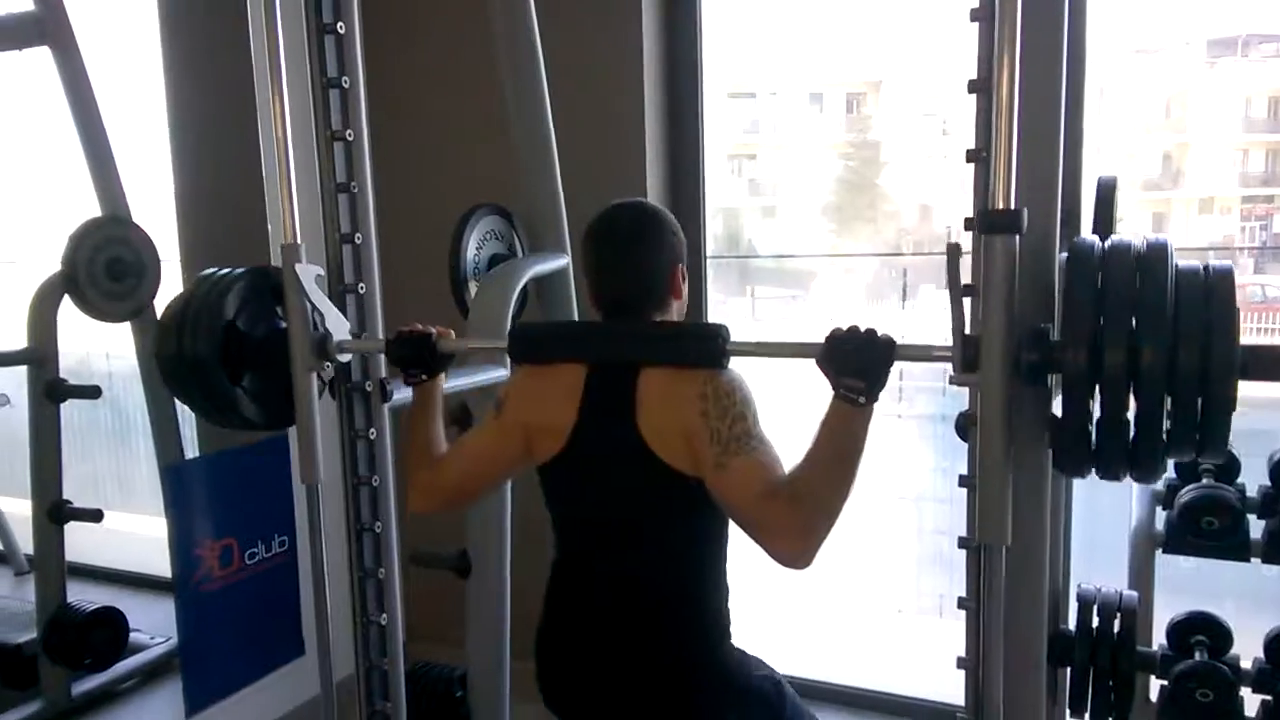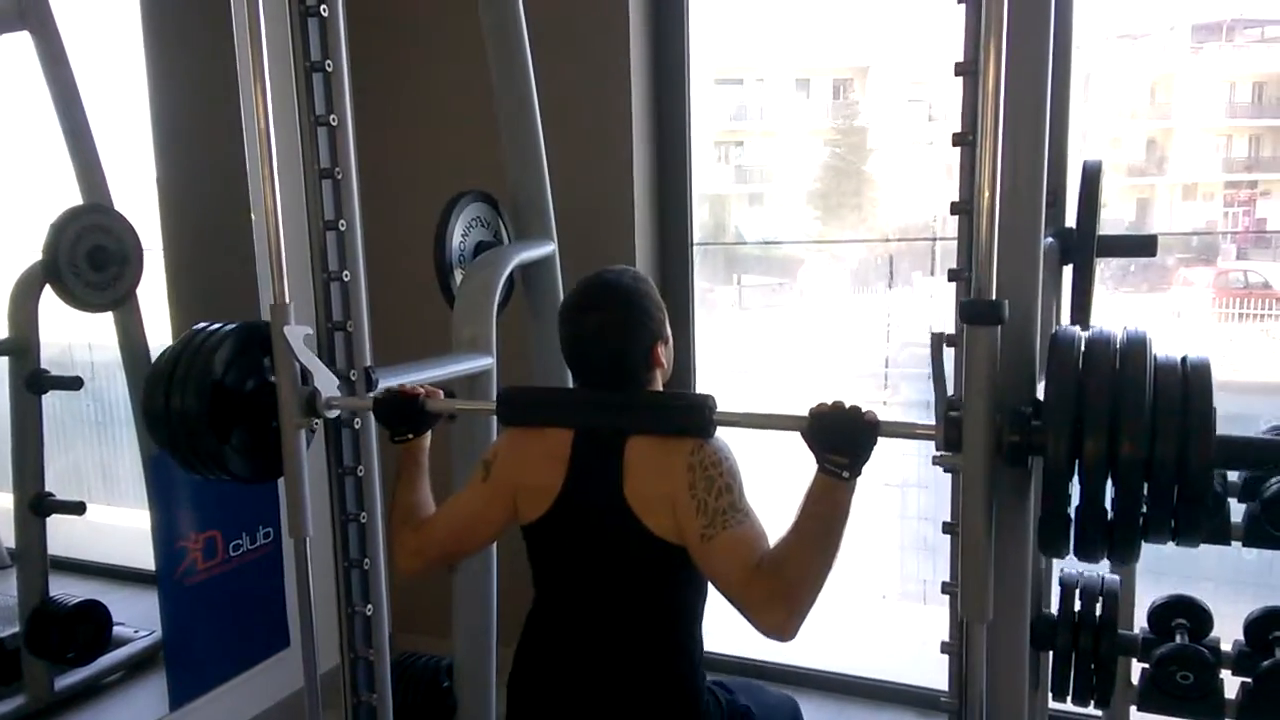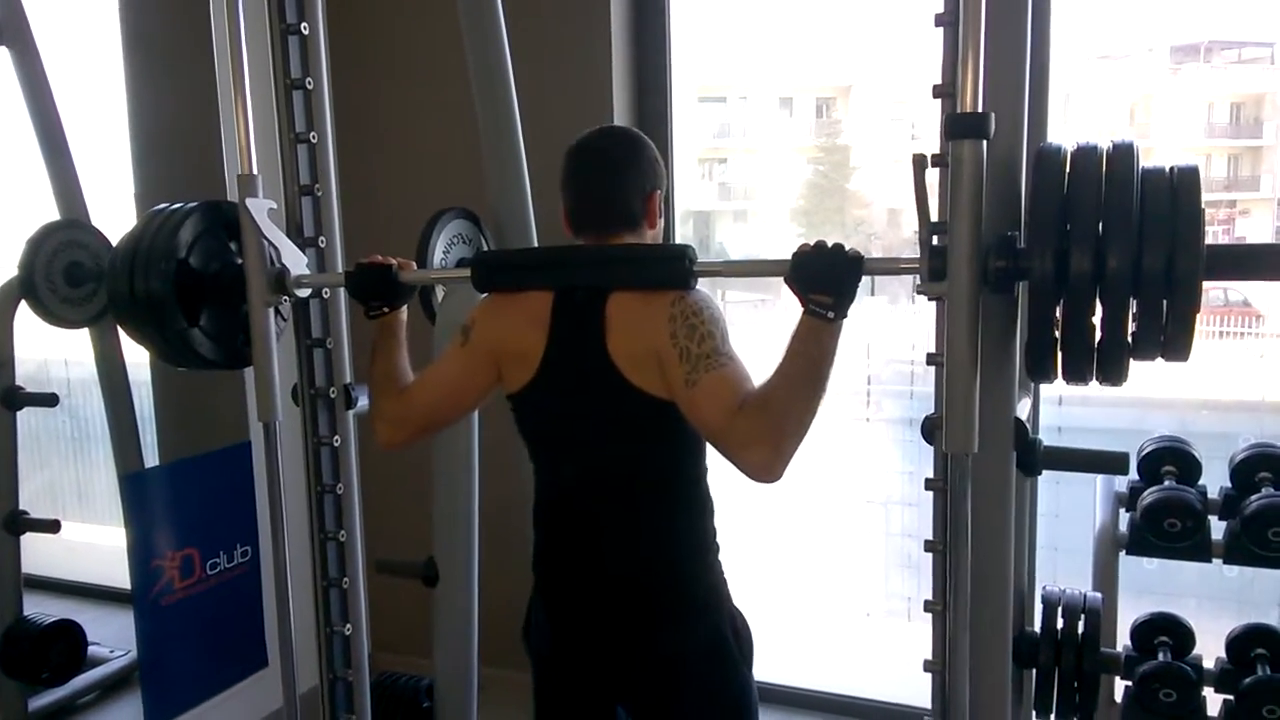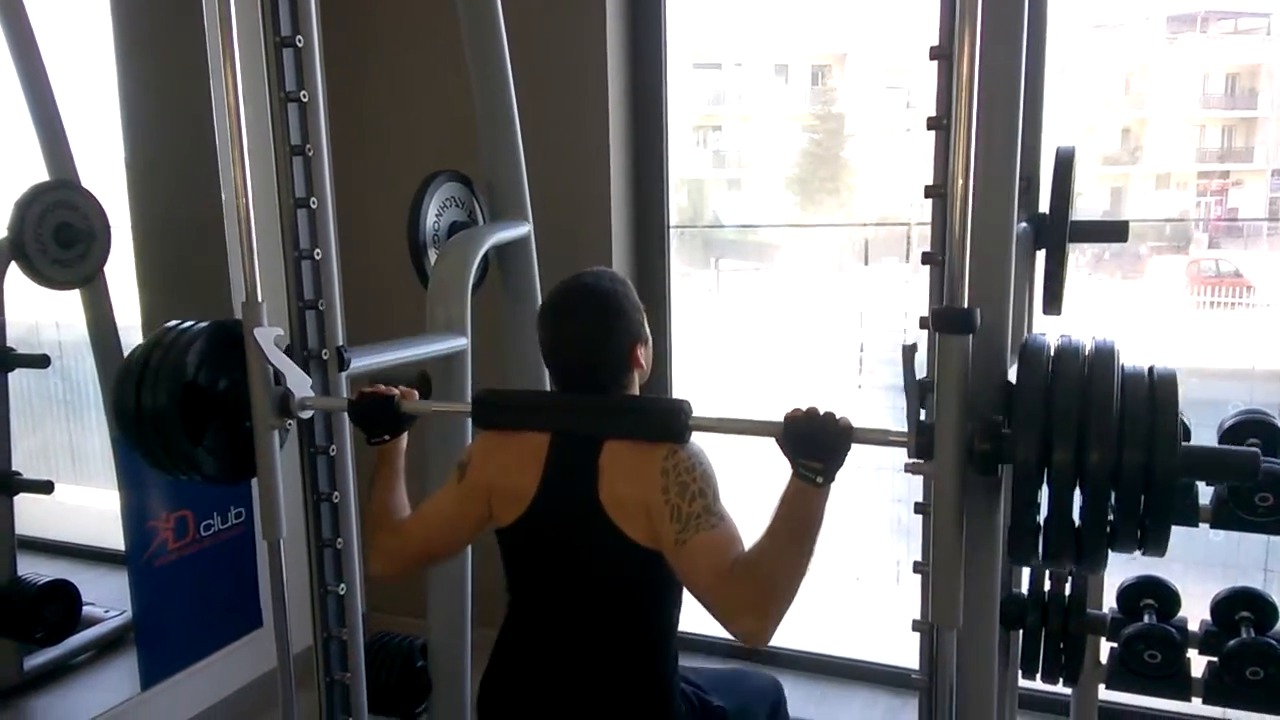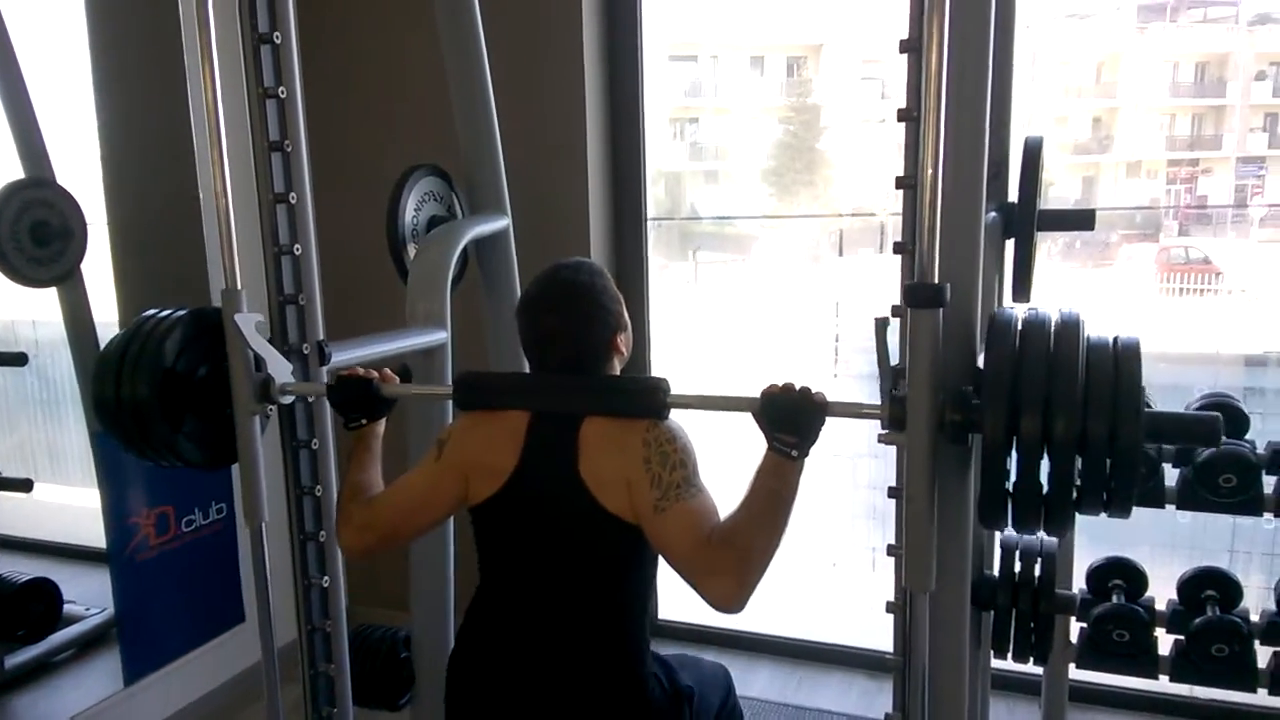
dt=1s
person 1, frame 1
left shoulder: (540, 383)
right shoulder: (699, 389)
left elbow: (428, 493)
right elbow: (791, 535)
left wrist: (426, 381)
right wrist: (852, 398)
left hip: (570, 672)
person 1, frame 2
left shoulder: (527, 448)
right shoulder: (686, 458)
left elbow: (414, 552)
right elbow: (776, 610)
left wrist: (414, 439)
right wrist: (836, 472)
person 1, frame 3
left shoulder: (509, 313)
right shoulder: (669, 310)
left elbow: (395, 421)
right elbow: (761, 450)
left wrist: (389, 315)
right wrist: (822, 314)
left hip: (564, 606)
right hip: (675, 611)
person 1, frame 4
left shoulder: (502, 450)
right shoulder: (662, 462)
left elbow: (388, 554)
right elbow: (750, 613)
left wrist: (389, 441)
right wrist: (811, 477)
person 1, frame 5
left shoulder: (479, 432)
right shoulder: (642, 440)
left elbow: (359, 531)
right elbow: (725, 582)
left wrist: (367, 424)
right wrist: (785, 452)
